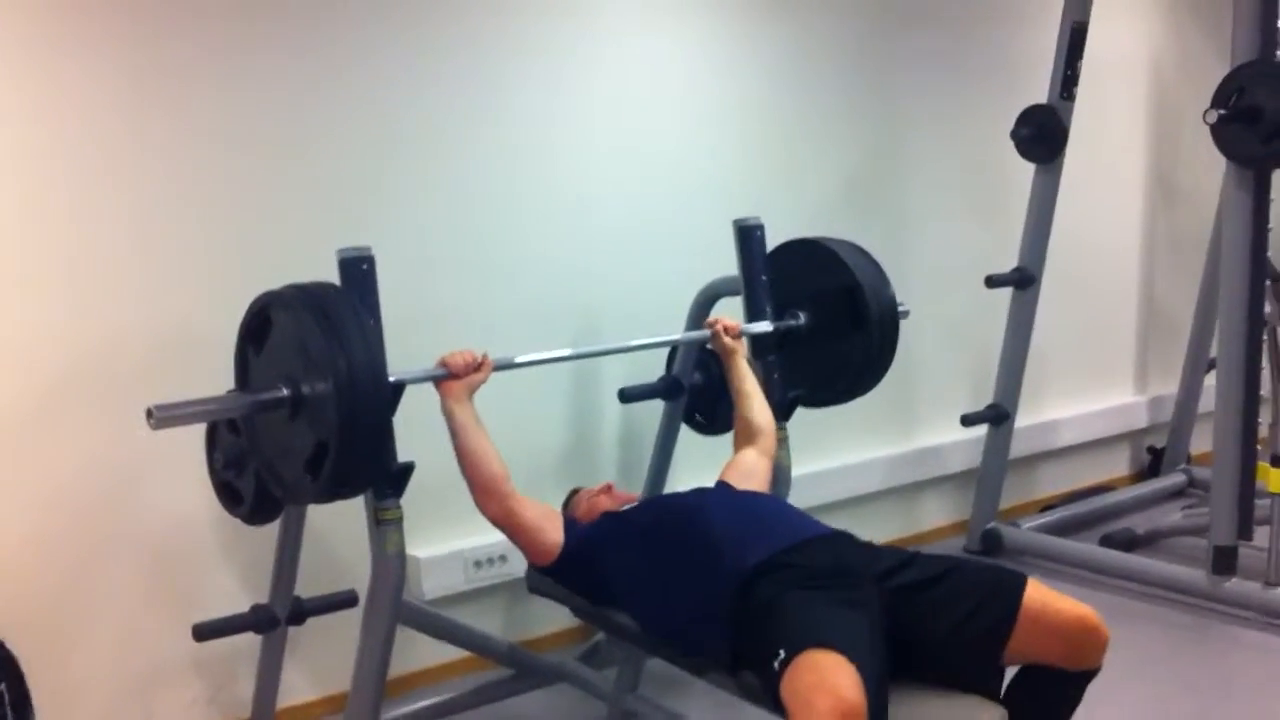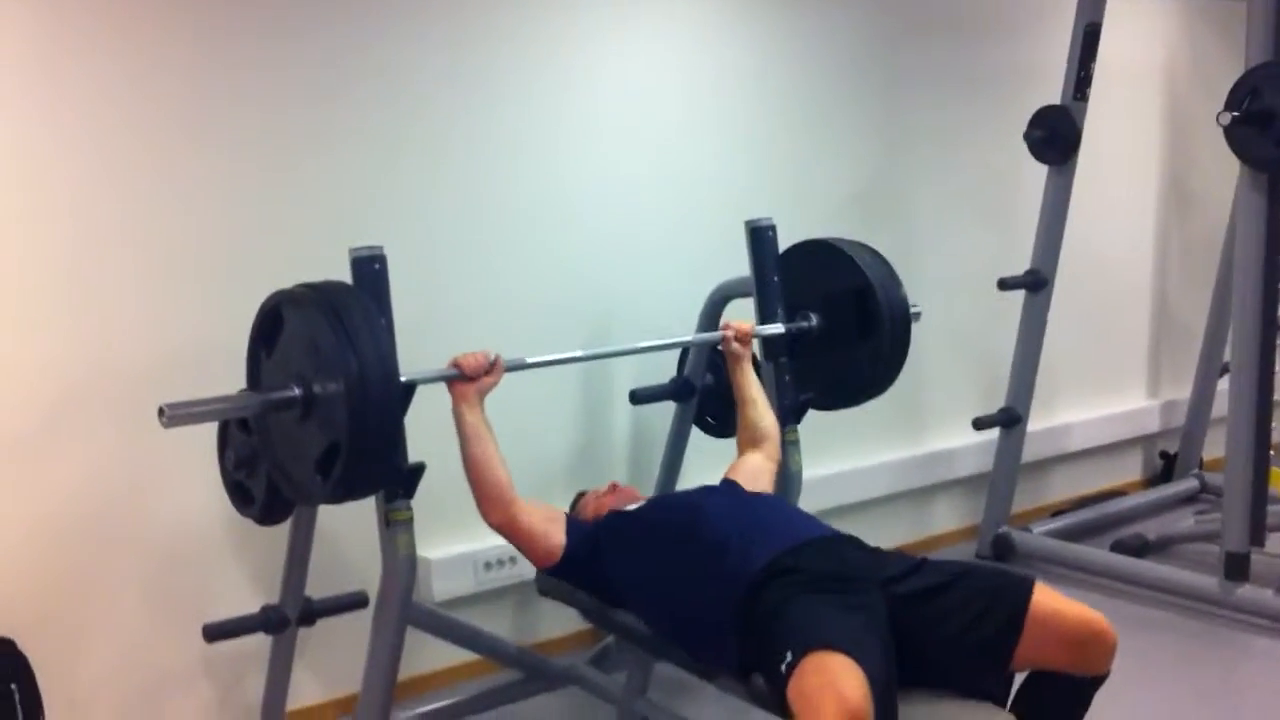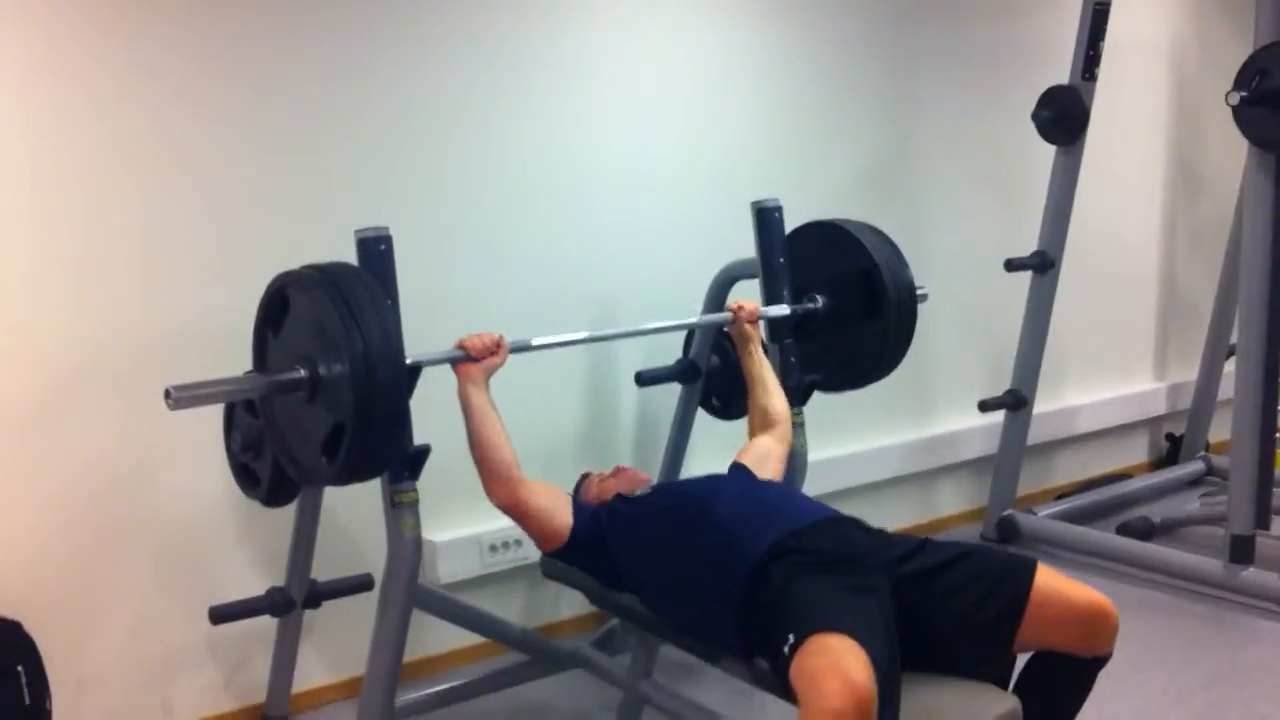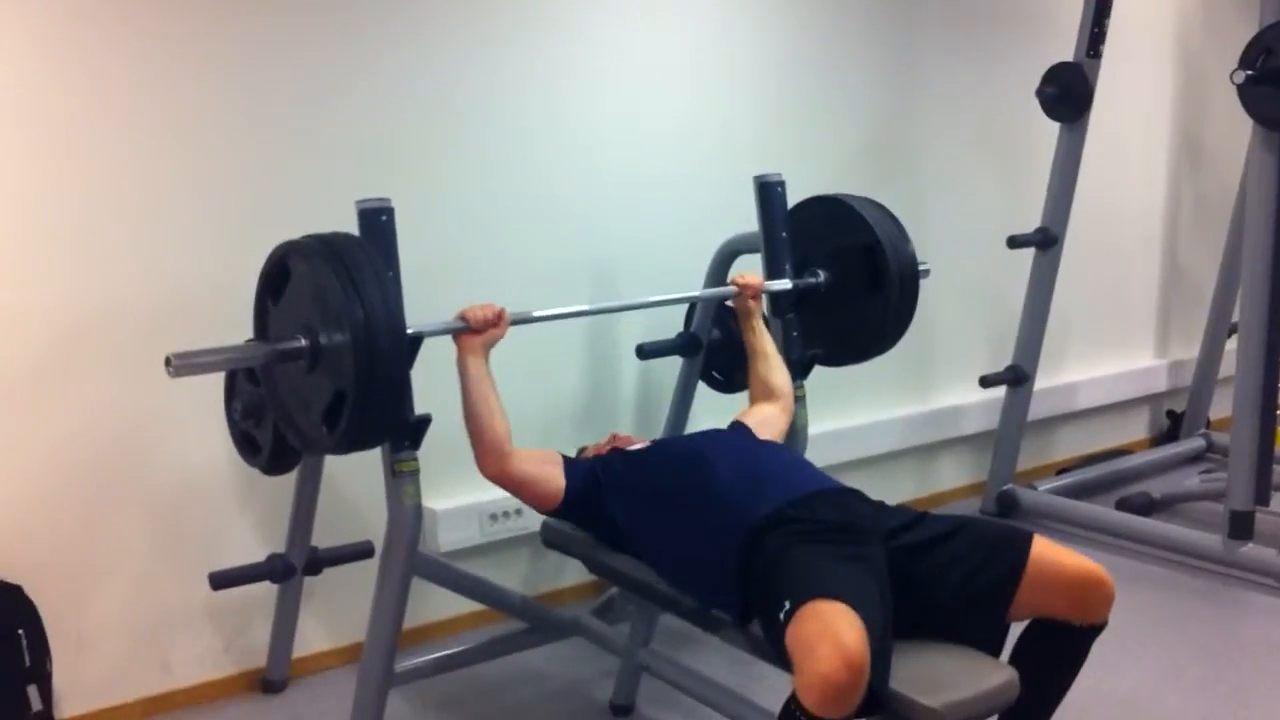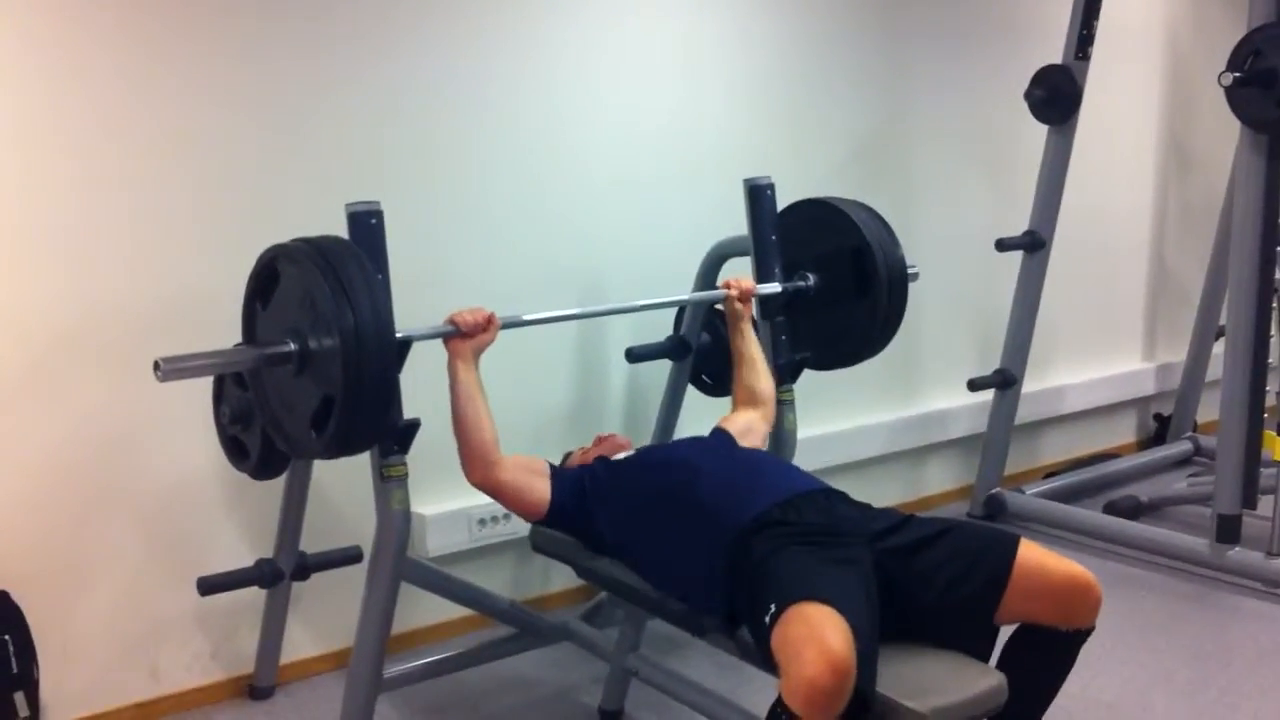
dt=0.5s
person 1, frame 1
left shoulder: (704, 507)
right shoulder: (591, 548)
left elbow: (758, 445)
right elbow: (501, 503)
left wrist: (734, 358)
right wrist: (457, 399)
left hip: (855, 562)
right hip: (775, 593)
left knee: (1080, 635)
person 1, frame 2
left shoulder: (718, 499)
right shoulder: (597, 545)
left elbow: (763, 448)
right elbow: (505, 511)
left wrist: (739, 363)
right wrist: (468, 404)
left hip: (862, 567)
right hip: (781, 598)
left knee: (1088, 639)
person 1, frame 3
left shoulder: (721, 488)
right shoulder: (603, 529)
left elbow: (775, 431)
right elbow: (511, 491)
left wrist: (749, 344)
right wrist: (473, 383)
left hip: (865, 549)
right hip: (784, 580)
left knee: (1091, 621)
person 1, frame 4
left shoulder: (722, 450)
right shoulder: (600, 485)
left elbow: (776, 402)
right elbow: (501, 461)
left wrist: (752, 318)
right wrist: (474, 353)
left hip: (862, 519)
right hip: (782, 547)
left knee: (1086, 589)
person 1, frame 5
left shoulder: (698, 455)
right shoulder: (586, 491)
left elbow: (757, 408)
right elbow: (486, 469)
left wrist: (739, 321)
right wrist: (464, 359)
left hip: (848, 520)
right hip: (769, 549)
left knee: (1074, 594)
